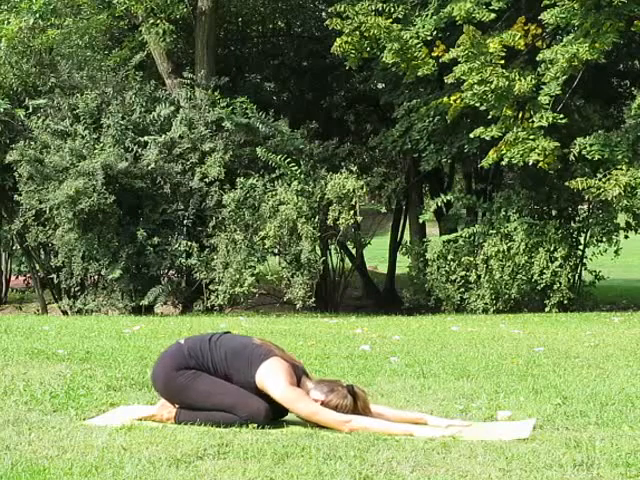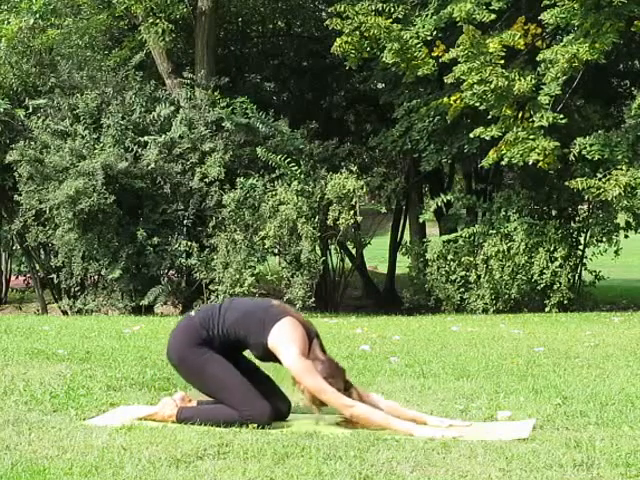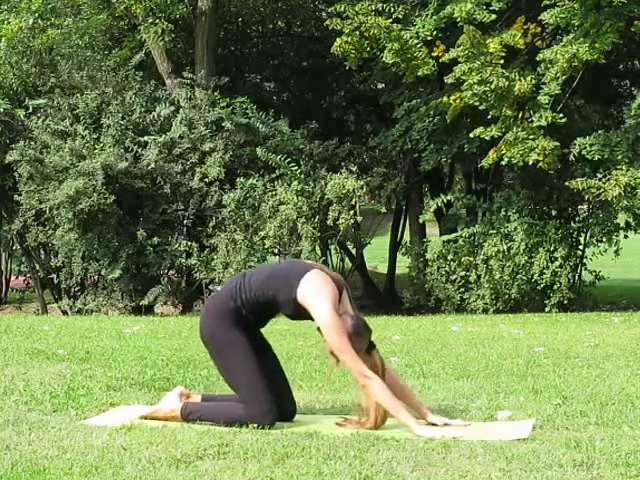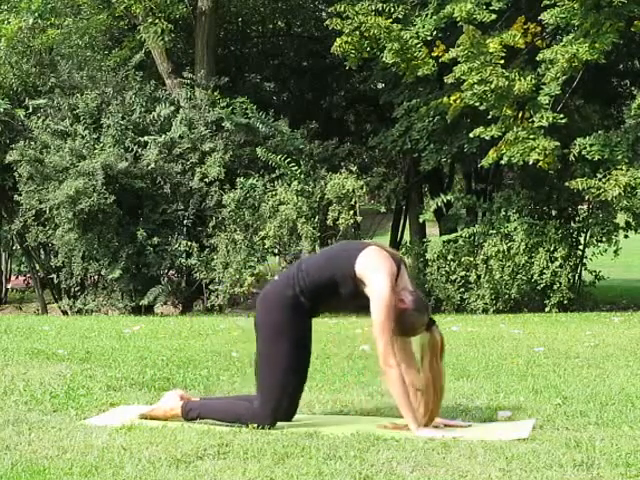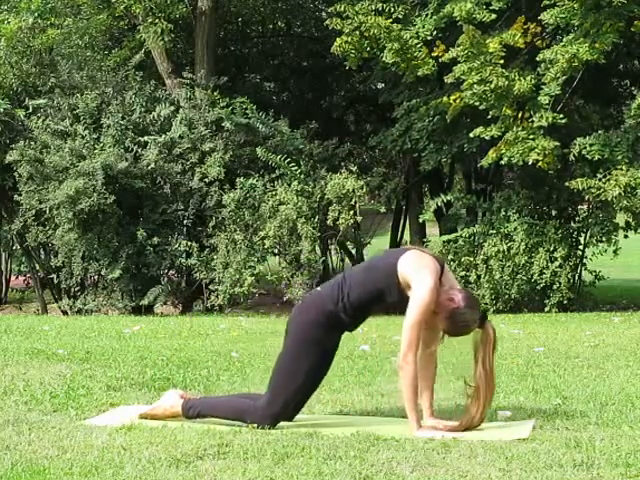
dt=1s
person 1, frame 1
left shoulder: (301, 382)
right shoulder: (283, 386)
left elbow: (367, 407)
right elbow: (346, 422)
left wrist: (429, 418)
right wrist: (416, 431)
left hip: (195, 358)
right hip: (173, 368)
left knee: (276, 410)
right knee: (257, 413)
left ankle: (188, 402)
right ankle: (174, 414)
person 1, frame 2
left shoulder: (312, 349)
right shoulder: (295, 355)
left elbow: (369, 397)
right elbow: (349, 407)
left wrist: (428, 419)
right wrist: (416, 430)
left hip: (213, 343)
right hip: (189, 342)
left knee: (279, 408)
right knee: (258, 413)
left ankle: (189, 402)
right ankle: (175, 412)
person 1, frame 3
left shoulder: (341, 302)
right shoulder: (326, 309)
left elbow: (379, 367)
right elbow: (366, 377)
left wrist: (428, 414)
right wrist: (416, 426)
left hip: (242, 321)
right hip: (222, 318)
left knee: (284, 410)
right knee: (262, 416)
left ankle: (191, 397)
right ankle: (179, 409)
person 1, frame 4
left shoulder: (400, 284)
right shoulder: (384, 286)
left elbow: (406, 356)
right elbow: (389, 363)
left wrist: (427, 414)
right wrist: (415, 427)
left hip: (298, 309)
right hip: (281, 305)
left knee: (283, 410)
right knee: (266, 416)
left ankle: (190, 399)
right ankle: (179, 407)
person 1, frame 5
left shoulder: (438, 282)
right shoulder: (428, 283)
left elbow: (427, 353)
right elbow: (407, 360)
left wrist: (428, 415)
right wrist: (415, 426)
left hip: (331, 319)
right hip: (319, 317)
left knee: (283, 408)
right knee: (267, 414)
left ankle: (188, 397)
right ankle: (181, 406)
